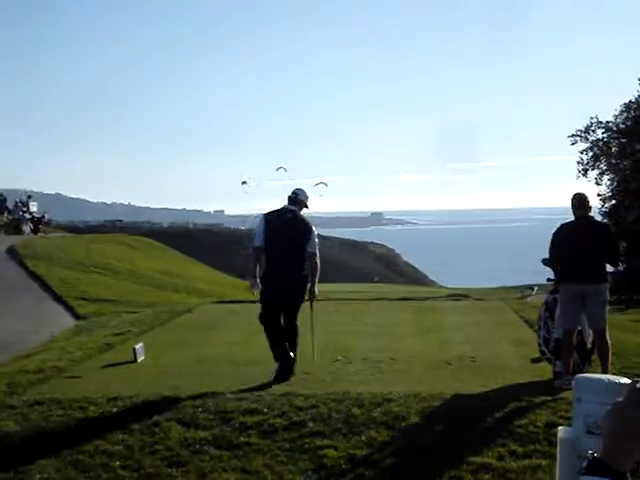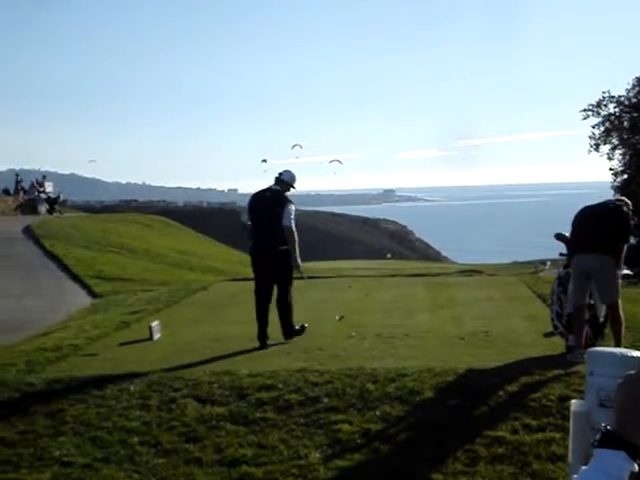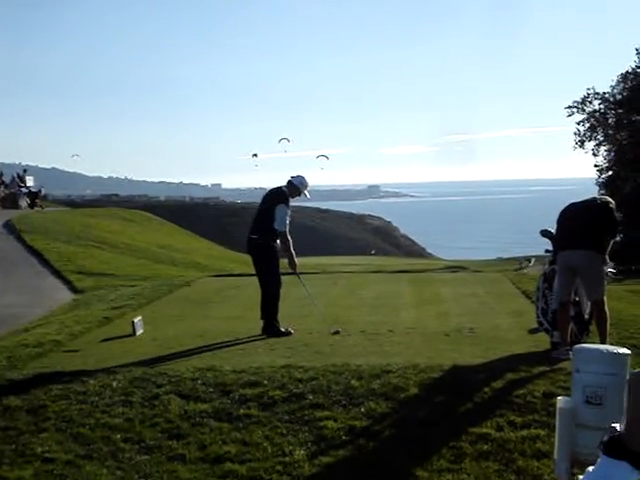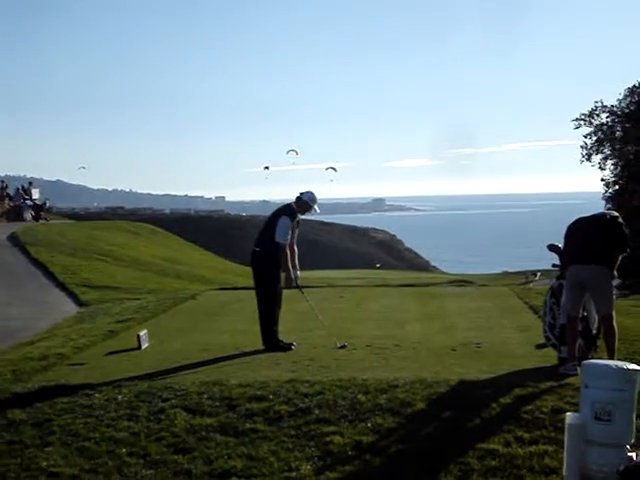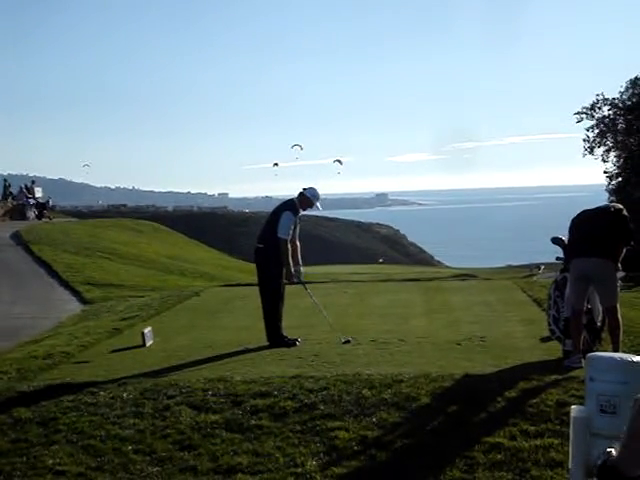
dt=1s
person 1, frame 1
left shoulder: (267, 219)
right shoulder: (307, 226)
left elbow: (257, 250)
right elbow: (313, 259)
left wrist: (254, 276)
right wrist: (313, 285)
left hip: (273, 278)
right hip: (298, 279)
left knee: (269, 319)
right knee: (290, 323)
left ankle: (285, 356)
right ankle: (286, 368)
person 1, frame 2
left shoulder: (255, 198)
right shoulder: (285, 202)
left elbow: (247, 223)
right elbow: (289, 231)
right wrist: (296, 257)
left hip: (259, 252)
right hip: (280, 253)
left knee: (262, 295)
right knee: (284, 292)
left ankle: (263, 337)
right ankle: (288, 330)
person 1, frame 3
left shoulder: (274, 193)
right shoulder: (282, 203)
right elbow: (283, 234)
left wrist: (277, 244)
right wrist: (291, 258)
left hip: (257, 242)
right hip: (264, 244)
left knee: (268, 285)
right knee: (273, 285)
left ankle: (269, 324)
right ankle: (272, 326)
person 1, frame 4
left shoulder: (294, 217)
right shoulder: (286, 216)
left elbow: (292, 246)
right elbow: (283, 248)
left wrist: (296, 271)
right wrist: (289, 274)
left hip: (270, 259)
right hip: (264, 259)
left knee: (273, 300)
right knee: (270, 301)
left ankle: (272, 339)
right ankle: (271, 342)
person 1, frame 5
left shoulder: (294, 211)
right shoulder: (289, 212)
left elbow: (294, 242)
right elbow: (284, 243)
left wrist: (298, 266)
right wrist: (289, 269)
left hip: (272, 255)
right hip: (267, 255)
left knee: (276, 297)
right knee: (273, 298)
left ankle: (276, 335)
right ankle: (276, 337)
person 2, frame 1
left shoulder: (562, 231)
right shoulder: (604, 230)
left elbow: (554, 260)
right elbow: (615, 260)
left hip: (569, 284)
right hip: (596, 284)
left knee: (568, 332)
right knee: (600, 332)
left ankle: (566, 376)
person 2, frame 2
left shoulder: (585, 211)
right shoulder: (622, 211)
right elbow: (622, 240)
right wrist: (619, 262)
left hip: (578, 258)
right hip: (603, 258)
left knee: (578, 306)
right knee: (613, 305)
left ankle: (578, 350)
right ankle: (618, 349)
person 2, frame 3
left shoulder: (568, 209)
right shoulder: (605, 205)
left elbow: (559, 234)
right elbow: (611, 232)
right wrist: (604, 255)
left hip: (564, 254)
right hip: (589, 254)
left knee: (563, 302)
right knee: (598, 302)
left ankle: (564, 347)
person 2, frame 4
left shoulder: (576, 224)
right shoulder: (613, 220)
left elbow: (565, 251)
right elbow: (620, 248)
right wrist: (612, 270)
left hip: (573, 270)
right hip: (599, 270)
left knee: (572, 318)
right knee: (607, 318)
left ankle: (571, 362)
person 2, frame 5
left shoulder: (580, 217)
right shoulder: (618, 213)
left elbow: (570, 243)
right elbow: (623, 242)
right wrist: (615, 263)
left hip: (577, 263)
right hip: (603, 263)
left knee: (576, 311)
right knee: (611, 310)
left ankle: (576, 355)
